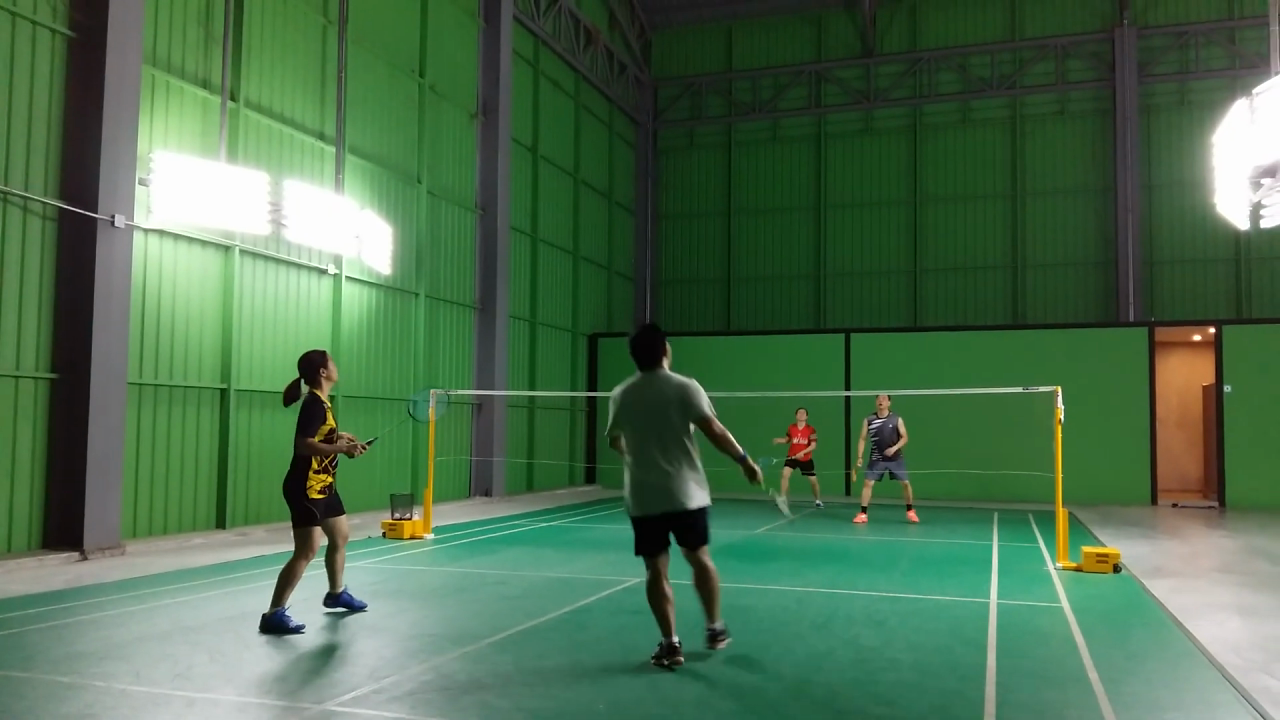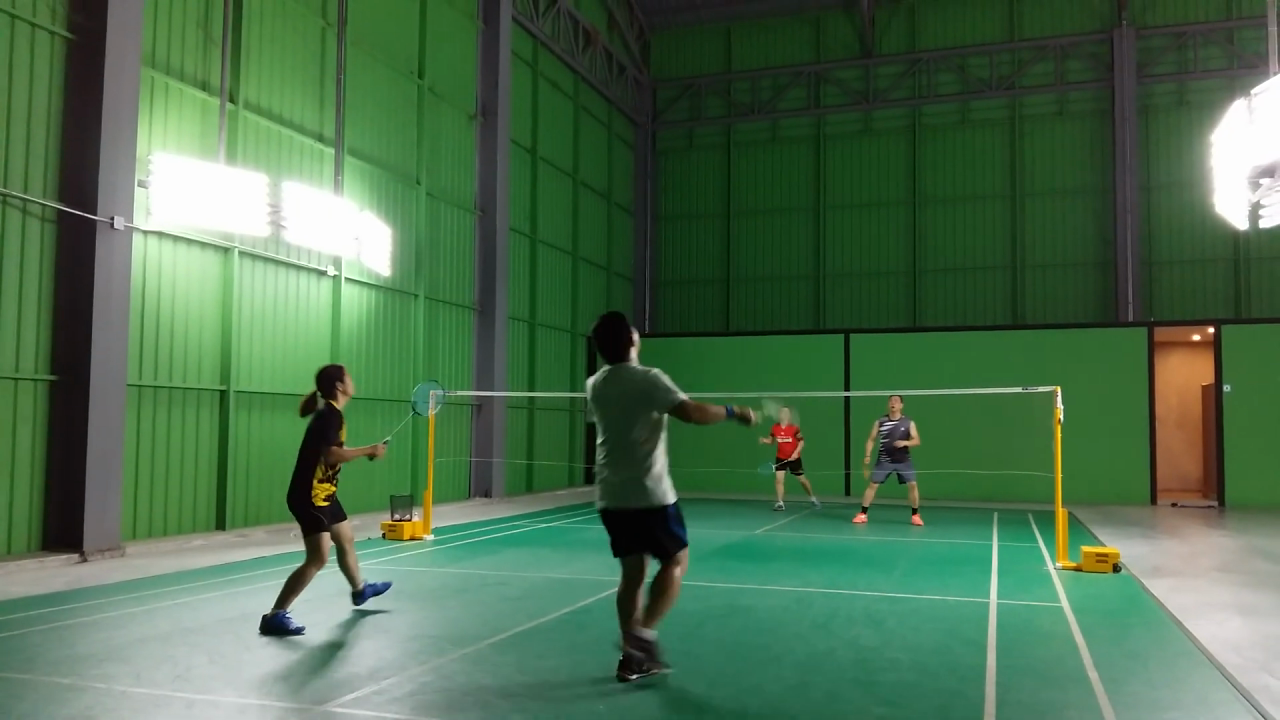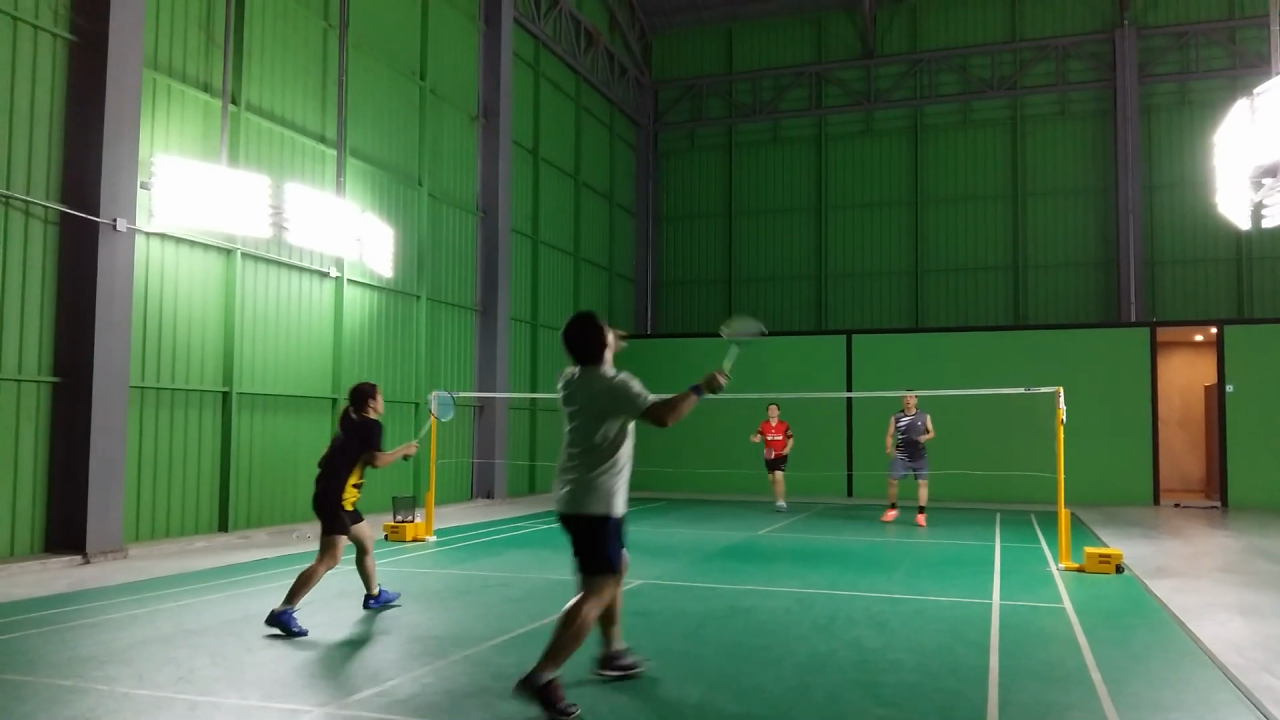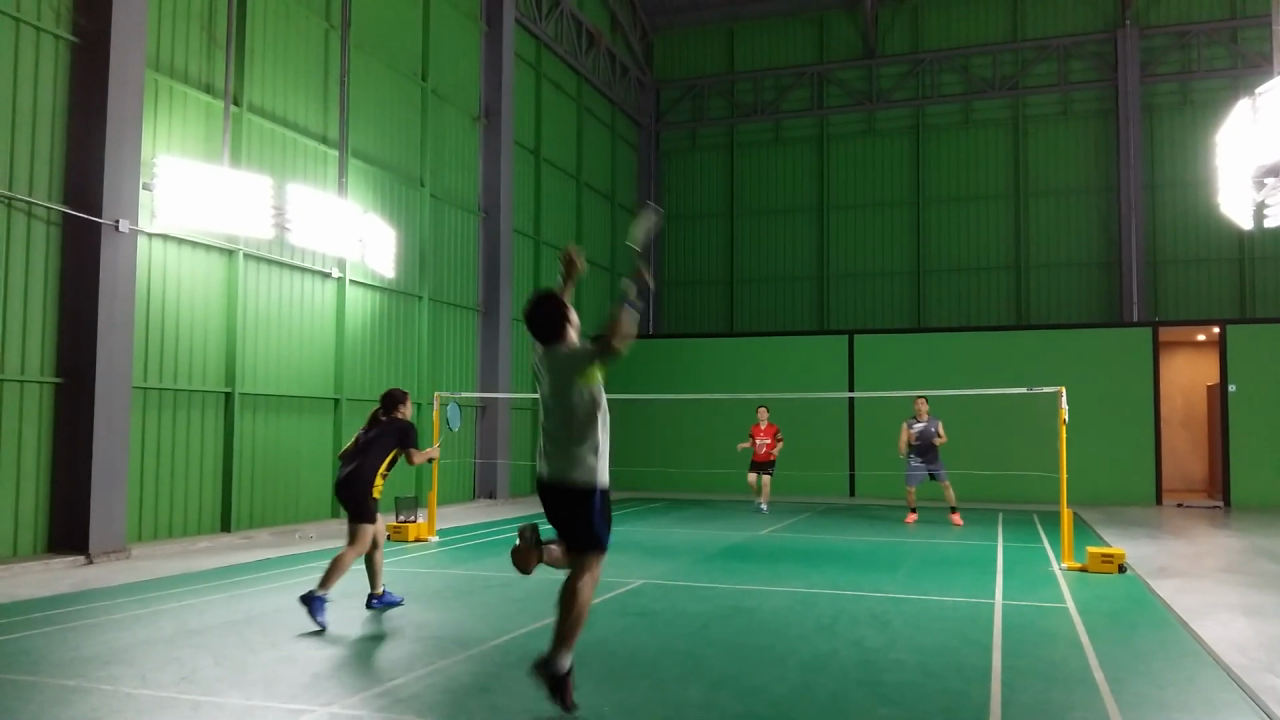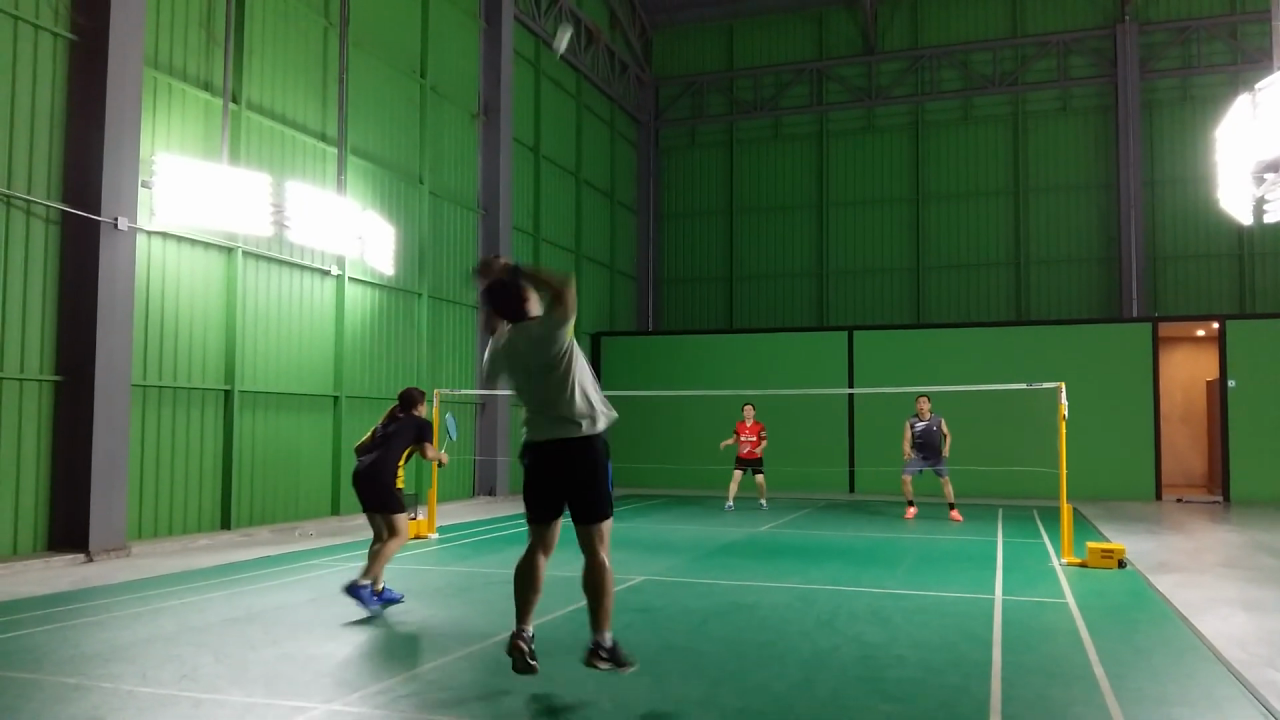
dt=0.2s
person 1, frame 1
left shoulder: (621, 395)
right shoulder: (684, 387)
left elbow: (615, 440)
right elbow: (713, 430)
right wrist: (746, 461)
left hip: (642, 497)
right hip: (686, 493)
left knee: (656, 571)
right knee: (700, 559)
left ankle: (670, 643)
right ankle: (715, 628)
person 1, frame 2
left shoulder: (594, 385)
right shoulder: (648, 380)
right elbow: (689, 413)
right wrist: (733, 412)
left hip: (611, 497)
right hip: (649, 494)
left knee: (632, 574)
right knee: (675, 564)
left ankle: (633, 656)
right ankle: (642, 633)
person 1, frame 3
left shoulder: (571, 381)
right shoulder: (617, 385)
right elbow: (662, 416)
left wrist: (608, 341)
right wrist: (701, 388)
left hip: (573, 499)
right hip: (598, 503)
left knee: (609, 575)
right knee: (597, 592)
left ankle: (614, 653)
right ankle: (541, 677)
person 1, frame 4
left shoulder: (545, 356)
right shoulder: (573, 358)
left elbow: (549, 319)
right elbow: (613, 343)
left wrist: (568, 279)
right wrist: (631, 294)
left hip: (555, 476)
right hip: (580, 478)
left knee: (579, 555)
right knee: (586, 569)
left ankle: (535, 547)
right ankle: (558, 663)
person 1, frame 5
left shoulder: (502, 349)
right shoulder: (547, 329)
right elbow: (564, 289)
right wrist: (511, 273)
left hip: (538, 449)
right hip: (580, 444)
left knee: (539, 546)
right knee: (596, 547)
left ankle: (522, 636)
right ankle: (602, 644)
person 2, frame 1
left shoulder: (322, 402)
right shoulder: (313, 404)
right elbow: (303, 445)
left wrist: (338, 436)
right wrist: (342, 449)
left hip: (324, 485)
right hip: (305, 487)
left knee: (340, 537)
right knee: (306, 552)
left ankle: (336, 593)
right ankle: (274, 614)
person 2, frame 2
left shoulder: (328, 413)
right shoulder: (331, 415)
left elbow: (323, 449)
right elbow: (329, 455)
left wrist: (346, 451)
right wrist: (367, 451)
left hip: (324, 493)
right hip: (310, 496)
left knee: (346, 541)
right knee: (318, 559)
left ankle: (360, 589)
right ankle: (275, 616)
person 2, frame 3
left shoulder: (350, 427)
right shoulder: (371, 426)
left elbow: (324, 462)
right elbow: (376, 461)
right wrist: (403, 450)
left hip: (338, 498)
right hip: (336, 499)
left knee: (367, 541)
right knee: (328, 560)
left ankle: (374, 595)
right ankle: (282, 612)
person 2, frame 4
left shoulder: (373, 427)
right shoulder: (404, 426)
left elbow: (343, 455)
right elbow: (413, 458)
right wrist: (430, 453)
left hip: (346, 482)
right hip: (362, 486)
left knee: (378, 538)
right knee: (358, 546)
left ankle: (377, 594)
right ankle: (317, 595)
person 2, frame 5
left shoulder: (386, 423)
right shoulder: (421, 423)
left elbow: (359, 448)
right elbow: (427, 453)
right wrist: (441, 457)
left hip: (361, 474)
right hip: (384, 477)
left knee: (383, 535)
right knee: (399, 536)
left ankle: (377, 590)
right ankle: (361, 584)
